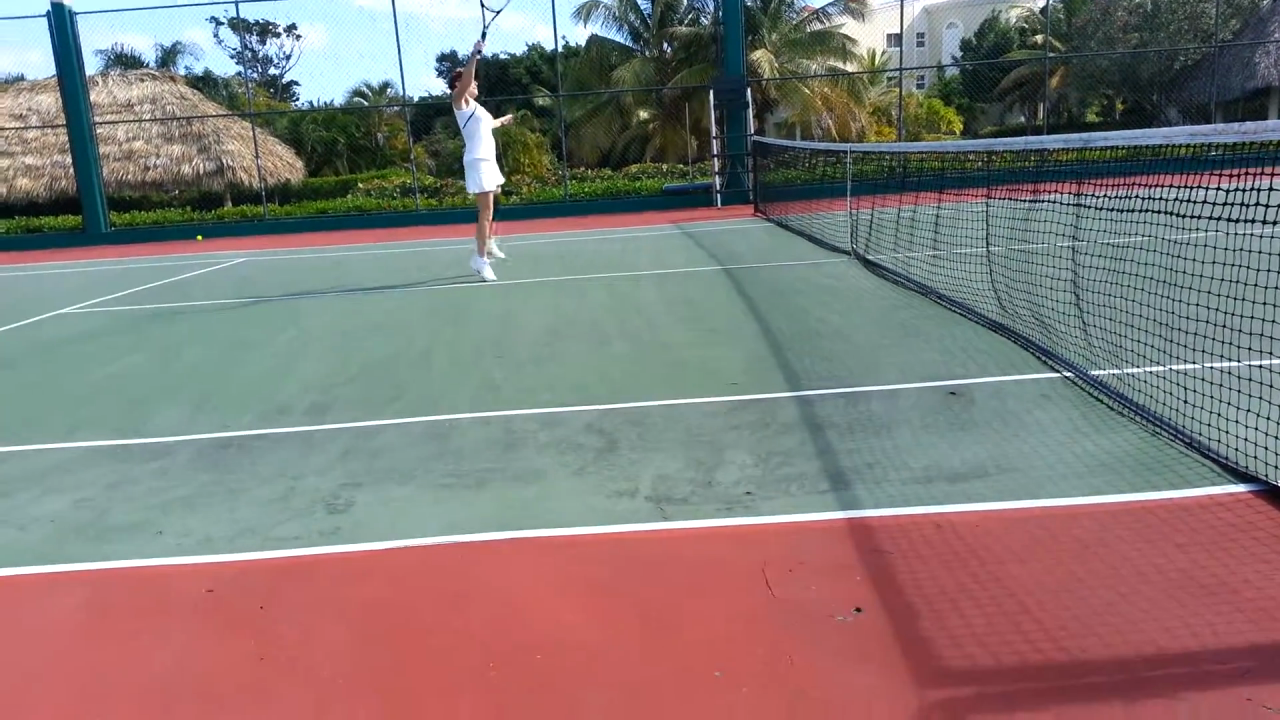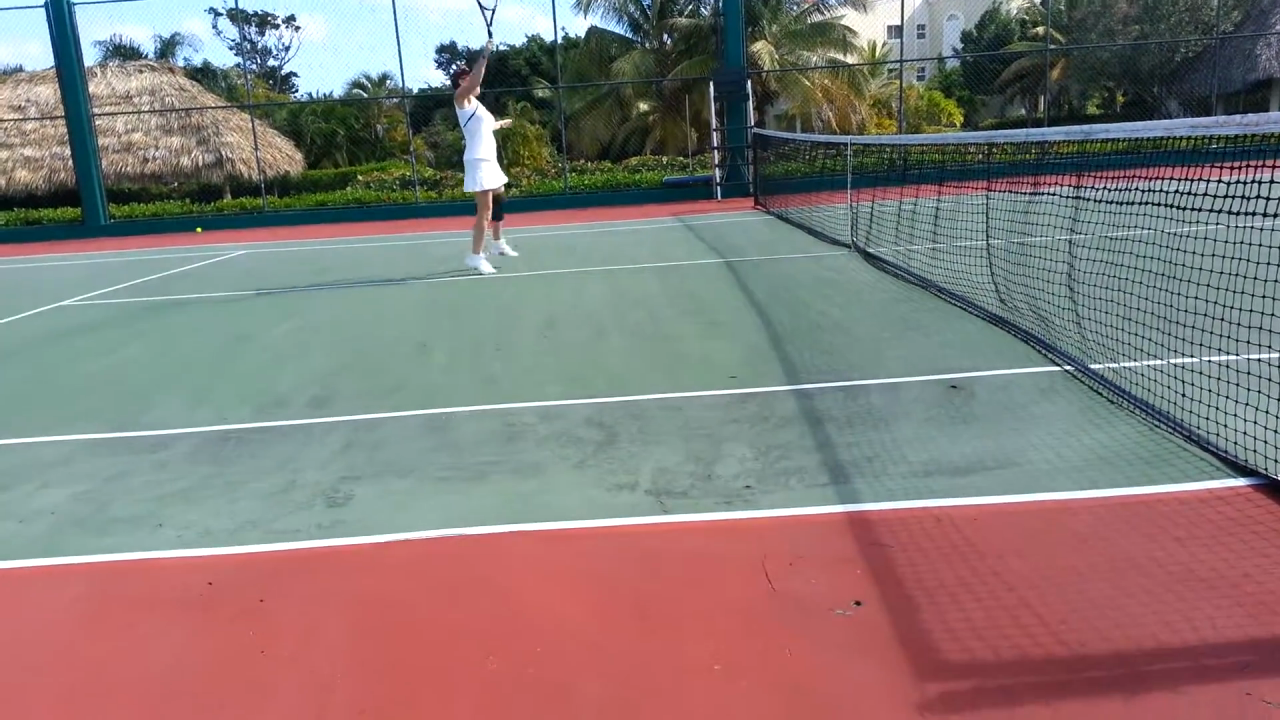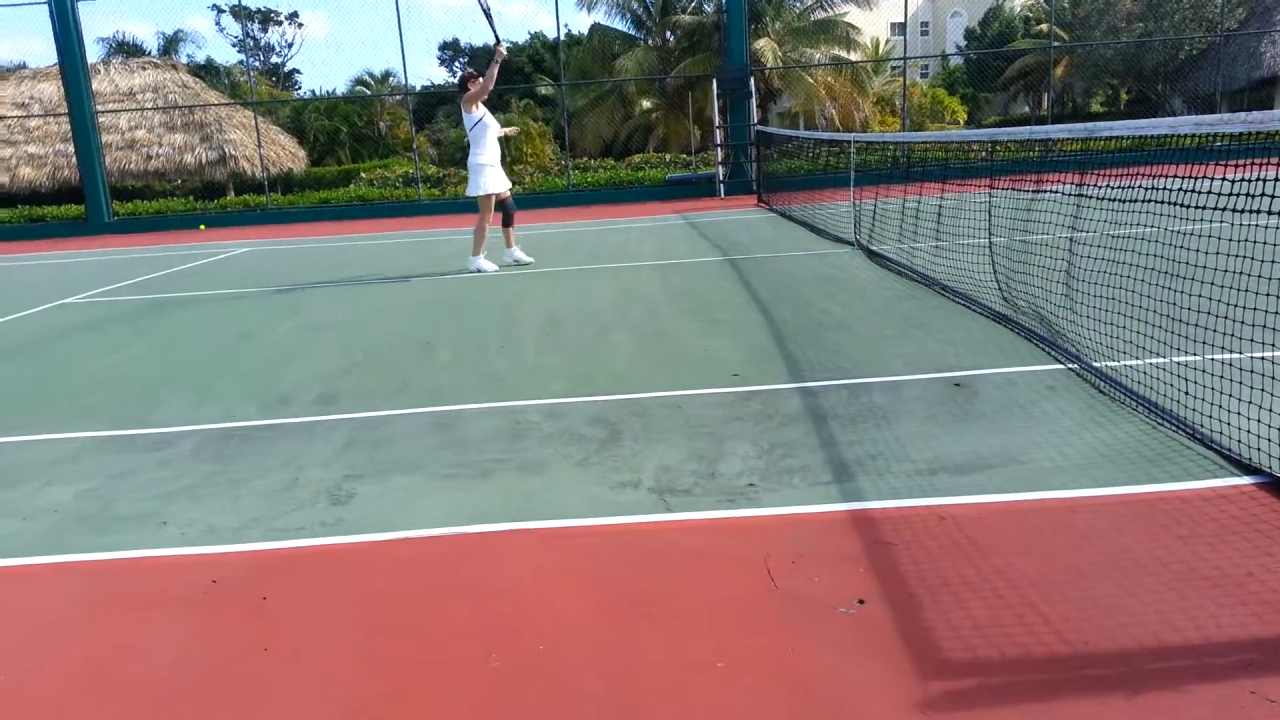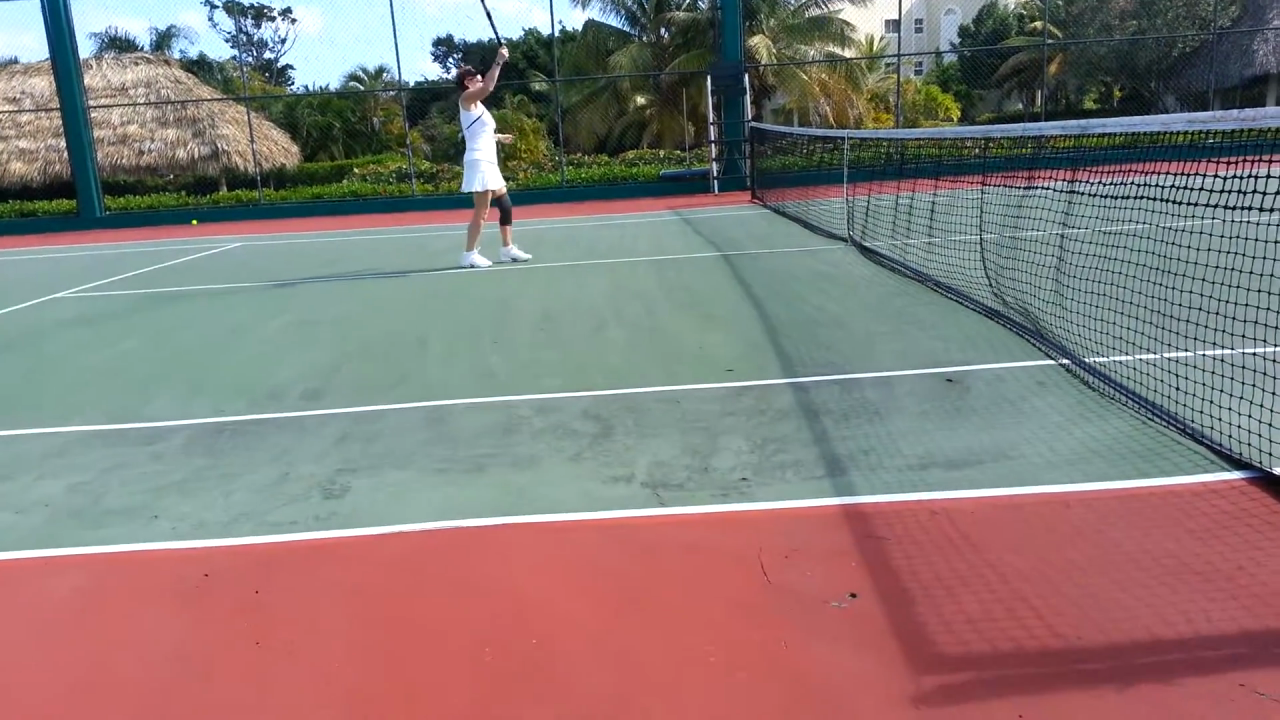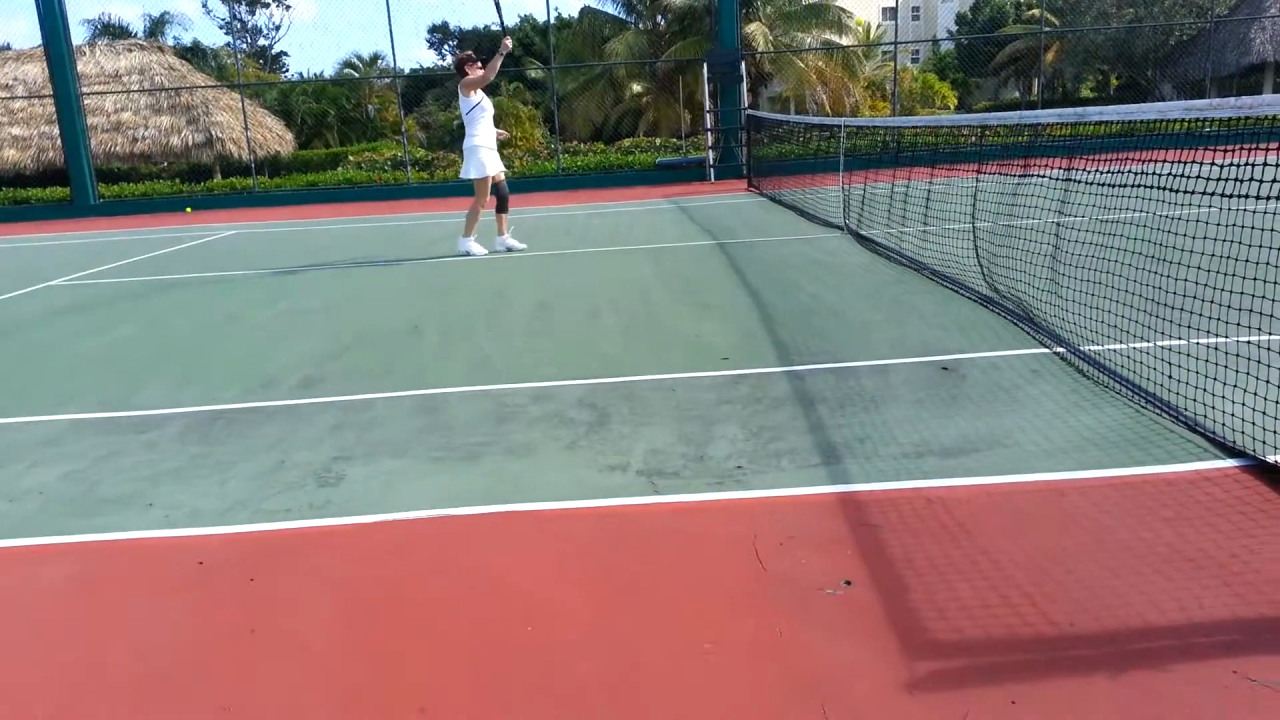
dt=0.1s
person 1, frame 1
left shoulder: (472, 105)
right shoulder: (459, 98)
left elbow: (486, 123)
right elbow: (466, 81)
left wrist: (502, 121)
right wrist: (474, 55)
left hip: (487, 161)
right hip: (478, 161)
left knee: (491, 207)
right knee: (486, 211)
left ankle: (488, 244)
right ankle: (480, 259)
person 1, frame 2
left shoulder: (473, 103)
right shoulder: (462, 96)
right elbow: (475, 81)
left wrist: (499, 123)
right wrist: (484, 55)
left hip: (488, 161)
right hip: (478, 161)
left knee: (500, 201)
right knee: (485, 211)
left ankle: (497, 243)
right ankle: (476, 257)
person 1, frame 3
left shoulder: (478, 108)
right shoulder: (468, 100)
right elbow: (487, 88)
left wrist: (504, 131)
right wrist: (496, 60)
left hip: (492, 165)
right hip: (482, 166)
left knee: (509, 208)
right knee: (486, 215)
left ankle: (511, 251)
right ankle: (476, 259)
person 1, frame 4
left shoulder: (476, 105)
right shoulder: (467, 98)
right elbow: (487, 88)
left wrist: (498, 136)
right wrist: (499, 62)
left hip: (489, 162)
right hip: (478, 162)
left knee: (505, 206)
right knee: (481, 212)
left ankle: (508, 248)
right ankle: (469, 254)
person 1, frame 5
left shoulder: (476, 91)
right shoulder: (467, 84)
right elbow: (488, 76)
left wrist: (494, 131)
right wrist: (502, 52)
left hip: (488, 149)
right hip: (478, 149)
left knee: (503, 193)
right knee: (482, 199)
left ankle: (503, 238)
right ankle: (466, 241)
